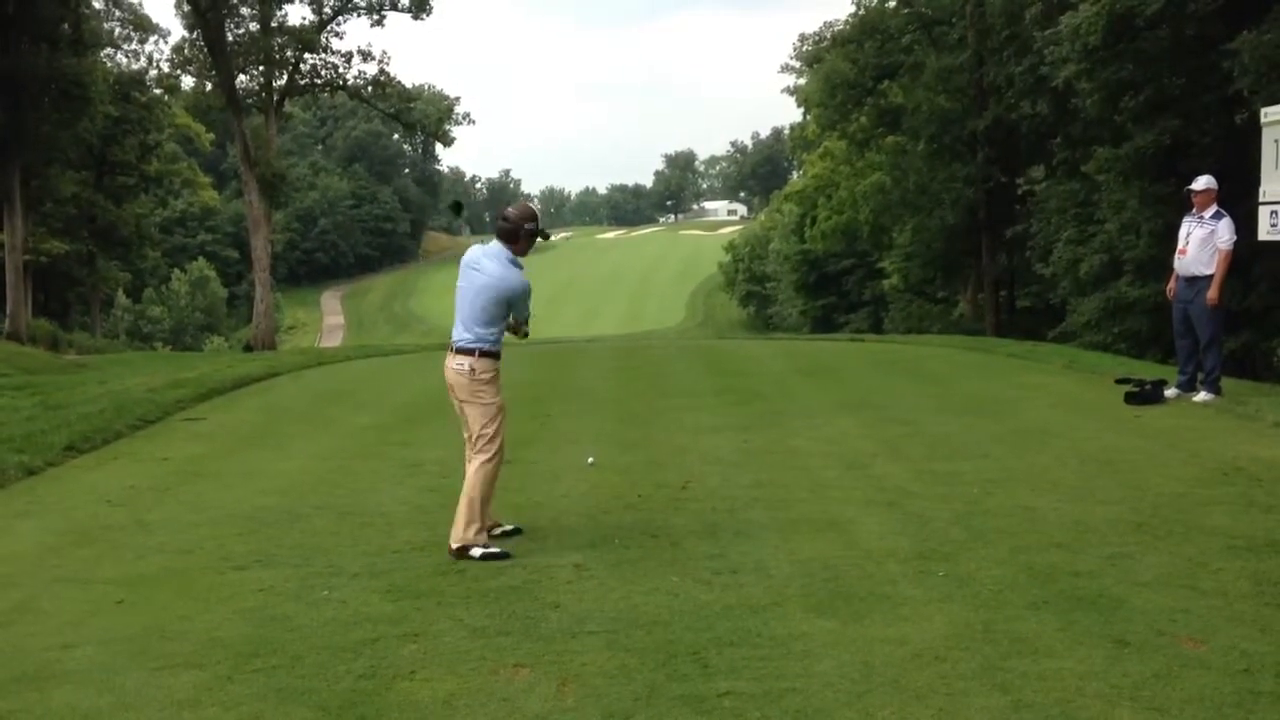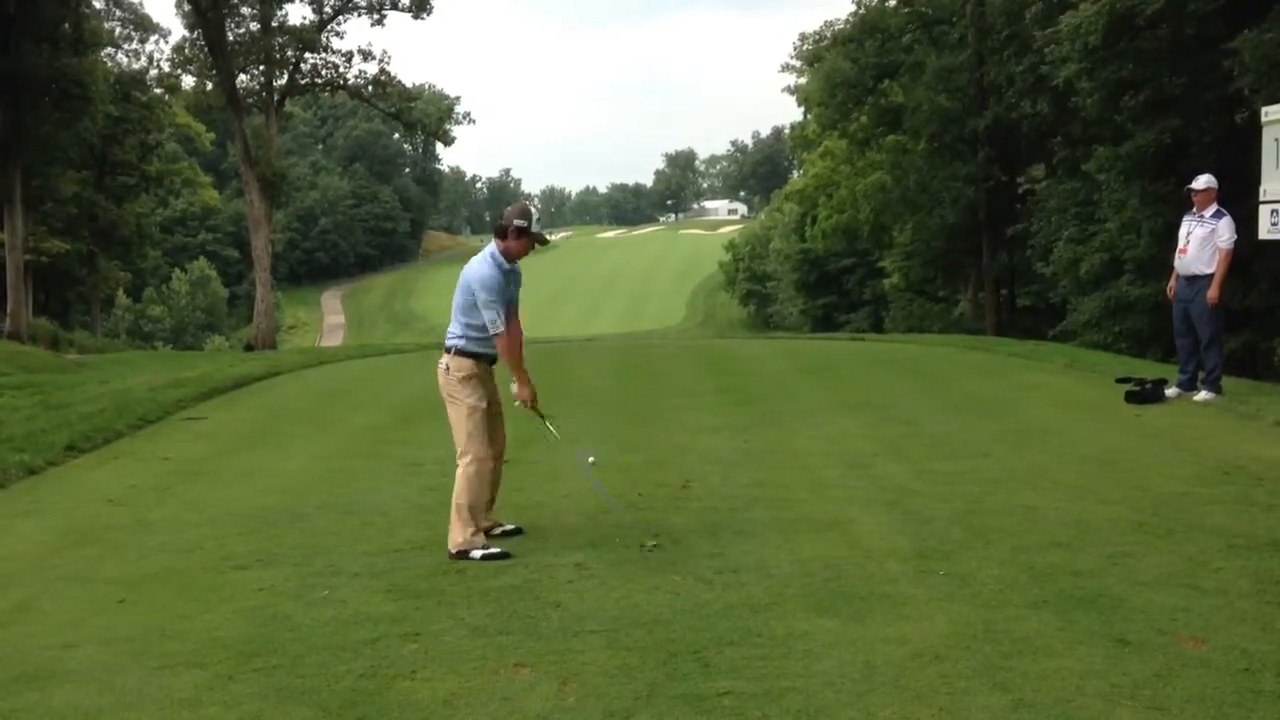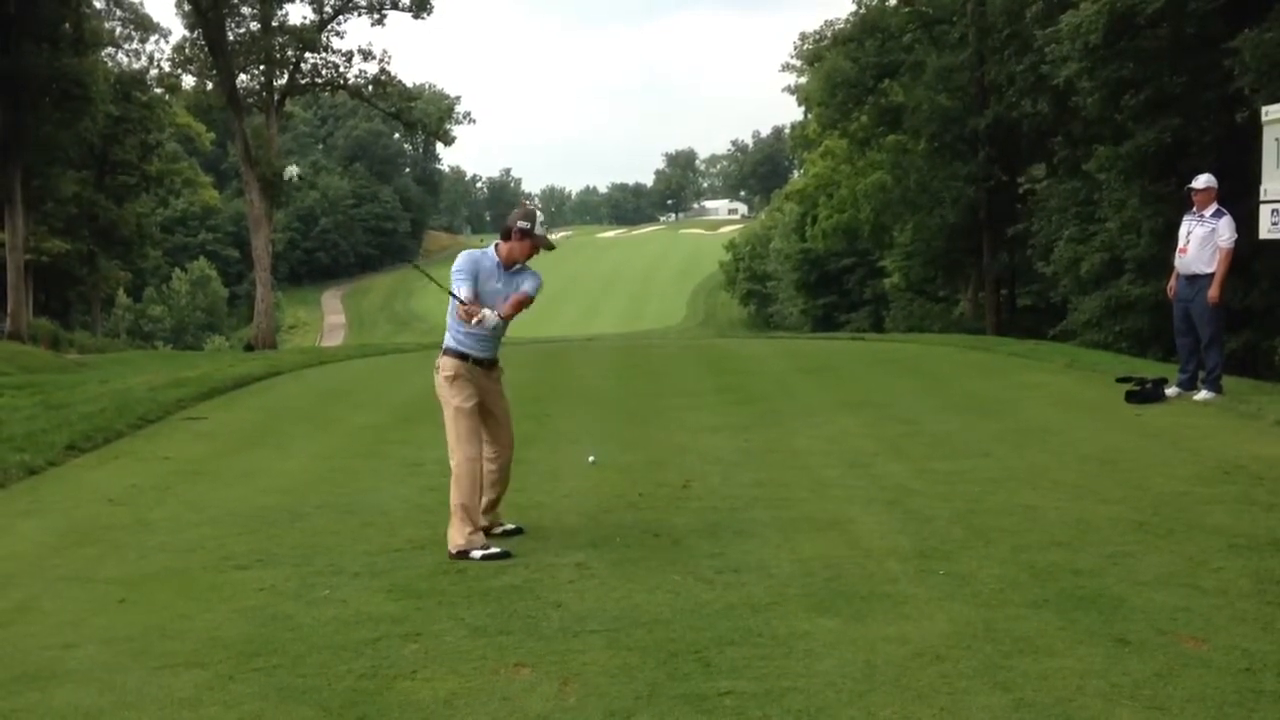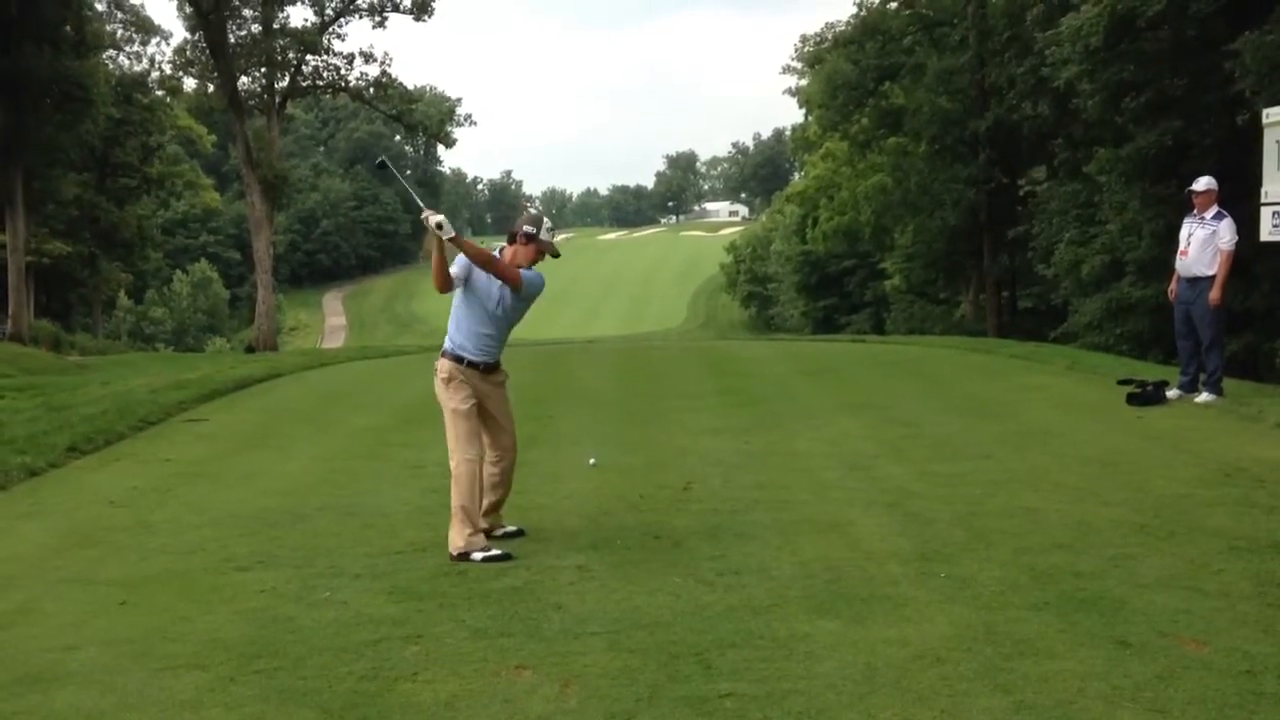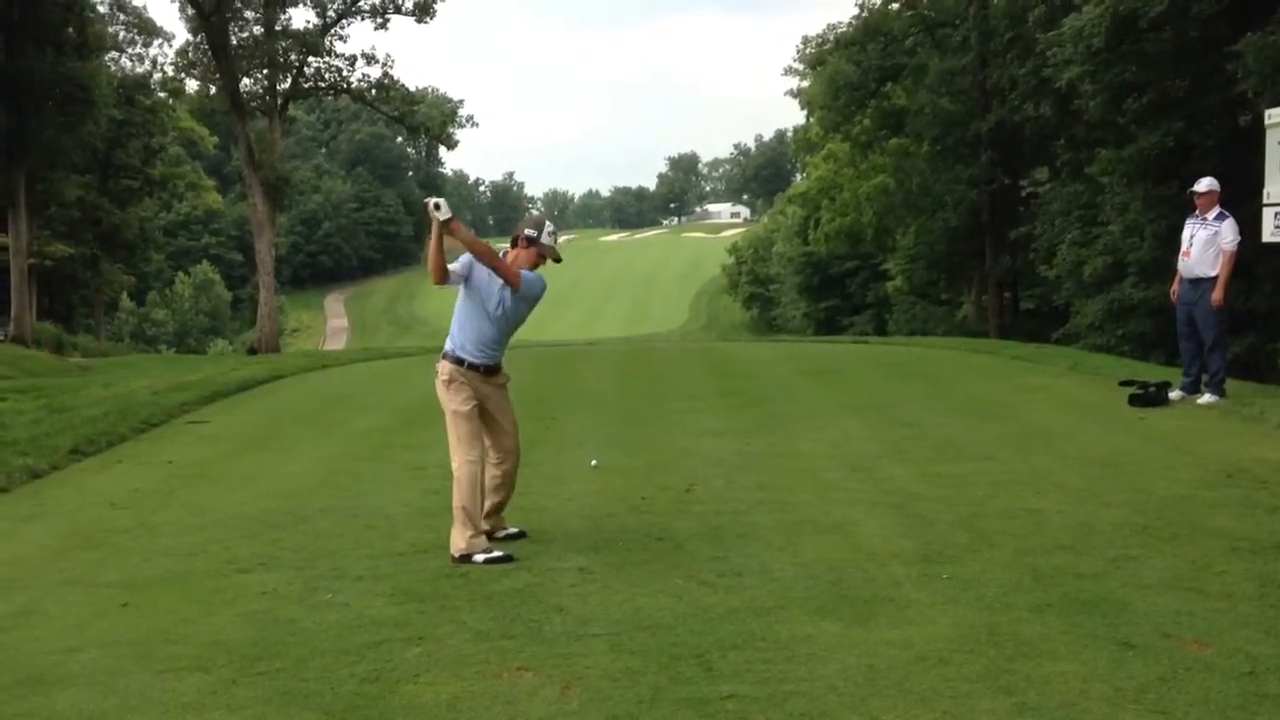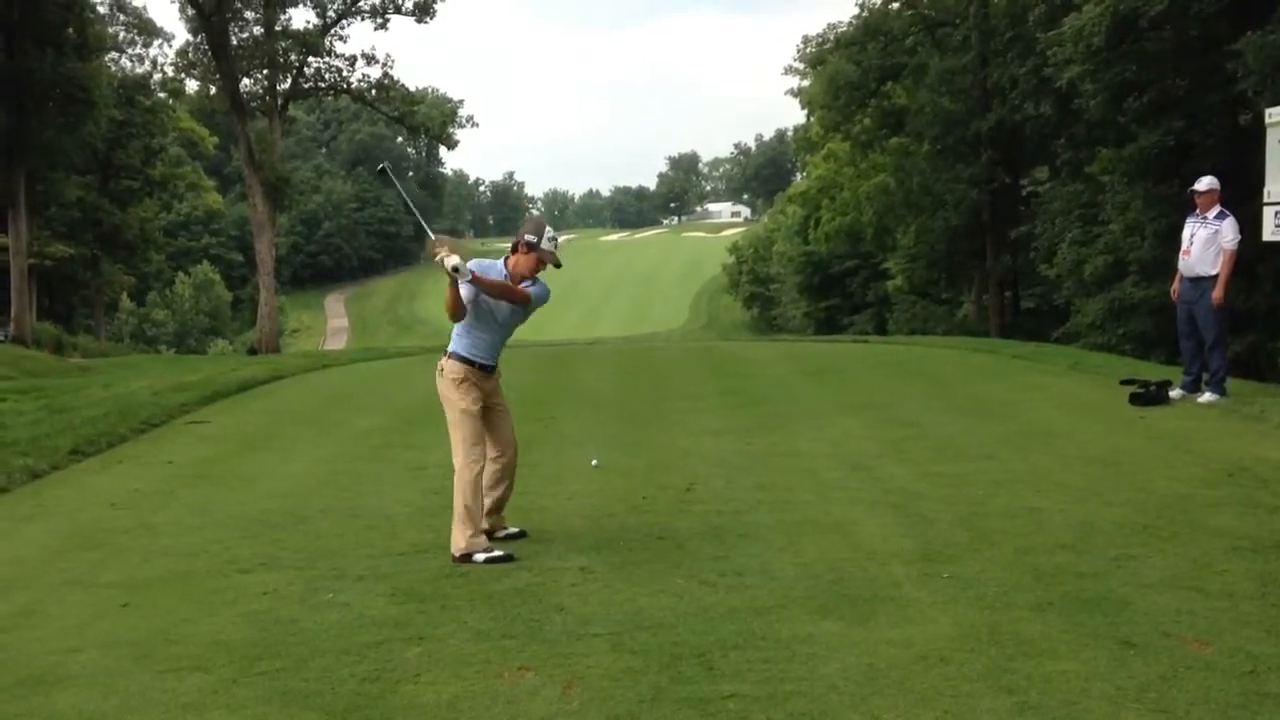
dt=0.2s
person 1, frame 1
left shoulder: (473, 254)
right shoulder: (518, 283)
right elbow: (520, 326)
right wrist: (514, 326)
left hip: (457, 361)
right hip: (479, 367)
left knee: (477, 447)
right knee: (488, 451)
left ankle: (480, 522)
right ankle: (466, 539)
person 1, frame 2
left shoulder: (511, 271)
right shoulder: (486, 273)
left elbow: (513, 324)
right elbow: (501, 334)
left wrist: (520, 378)
right wrist: (523, 381)
left hip: (476, 366)
right hip: (462, 368)
left knee: (494, 447)
right knee: (474, 453)
left ankle: (483, 519)
right ankle: (464, 540)
person 1, frame 3
left shoulder: (529, 277)
right shoulder: (469, 260)
left elbow: (518, 302)
right elbow: (464, 307)
left wrist: (496, 315)
right wrist: (476, 313)
left hip: (488, 370)
right hip: (457, 368)
left knee: (500, 447)
right knee: (467, 454)
left ankle: (486, 519)
right ankle: (464, 539)
person 1, frame 4
left shoulder: (533, 281)
right shoulder: (471, 261)
left elbow: (496, 270)
right elbow: (442, 285)
left wrist: (453, 239)
right wrist: (438, 240)
left hip: (491, 374)
right hip: (455, 371)
left knee: (504, 450)
right knee: (467, 456)
left ankle: (488, 520)
right ankle: (465, 542)
person 1, frame 5
left shoulder: (535, 284)
right shoulder: (473, 263)
left elbow: (494, 263)
right elbow: (439, 276)
left wrist: (452, 224)
right wrist: (438, 228)
left hip: (492, 376)
right hip: (456, 373)
left knee: (507, 452)
right knee: (469, 458)
left ankle: (490, 522)
right ankle: (467, 543)
person 1, frame 6
left shoulder: (539, 291)
right shoulder: (478, 269)
left elbow: (506, 292)
right elbow: (456, 315)
left wrist: (469, 276)
right wrist: (454, 278)
left hip: (487, 375)
right hip: (458, 372)
left knee: (504, 451)
right knee: (471, 457)
left ankle: (490, 522)
right ankle: (468, 544)
person 2, frame 1
left shoulder: (1221, 221)
right shoulder: (1188, 218)
left elbow: (1224, 255)
left wrist: (1215, 287)
right wrist: (1173, 279)
left hip: (1203, 284)
right hip: (1183, 283)
left knee: (1208, 337)
right knee: (1183, 336)
left ankle: (1210, 386)
right ankle: (1185, 382)
person 2, frame 2
left shoulder: (1221, 219)
right shoulder: (1188, 217)
left elbow: (1225, 254)
left wrist: (1215, 287)
right wrist: (1173, 279)
left hip: (1204, 283)
right hip: (1183, 282)
left knee: (1208, 336)
right knee: (1183, 335)
left ankle: (1211, 385)
right ankle: (1186, 381)
person 2, frame 3
left shoulder: (1221, 219)
right shoulder: (1187, 217)
left elbow: (1225, 253)
left wrist: (1216, 286)
right wrist: (1173, 278)
left hip: (1204, 283)
right hip: (1183, 282)
left knee: (1209, 336)
right knee: (1183, 334)
left ankle: (1211, 385)
right ankle: (1186, 381)
person 2, frame 4
left shoulder: (1222, 221)
right shoulder: (1188, 219)
left elbow: (1226, 256)
left wrist: (1217, 288)
right wrist: (1174, 281)
left hip: (1205, 285)
right hip: (1184, 284)
left knee: (1210, 338)
right knee: (1184, 336)
left ankle: (1212, 387)
right ankle: (1187, 383)
person 2, frame 5
left shoulder: (1224, 222)
right shoulder: (1190, 220)
left elbow: (1228, 256)
left wrist: (1219, 289)
right wrist: (1176, 282)
left hip: (1207, 286)
right hip: (1187, 285)
left knee: (1212, 339)
right knee: (1186, 337)
left ankle: (1215, 388)
right ankle: (1189, 384)
person 2, frame 6
left shoulder: (1225, 221)
right shoulder: (1190, 219)
left elbow: (1229, 255)
left wrist: (1220, 287)
right wrist: (1177, 280)
left hip: (1208, 285)
right hip: (1187, 284)
left knee: (1213, 338)
right knee: (1187, 336)
left ankle: (1216, 387)
right ankle: (1190, 383)
